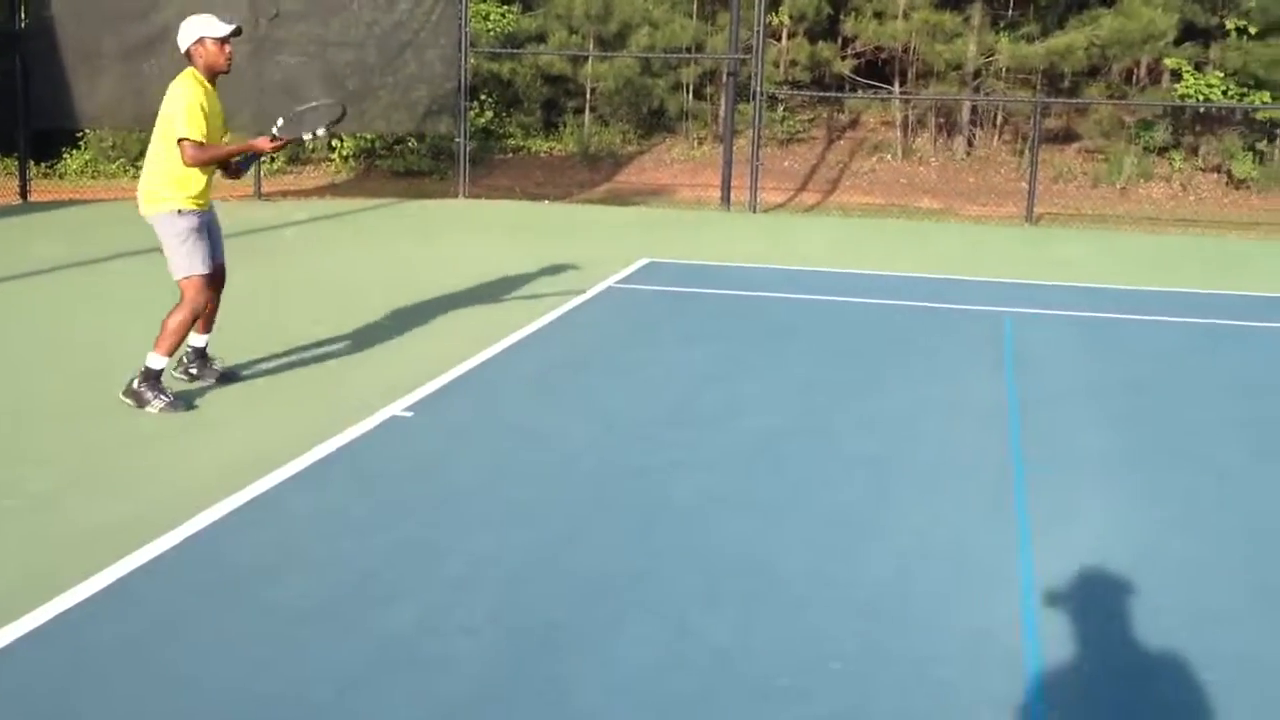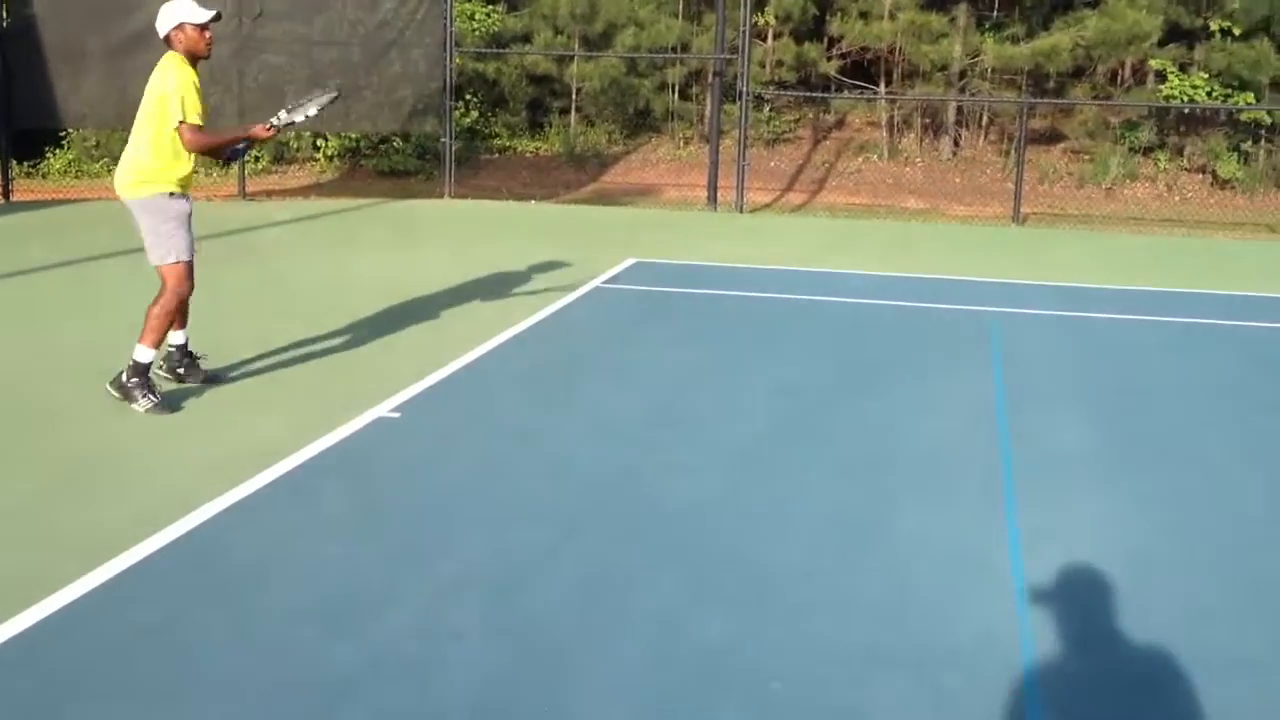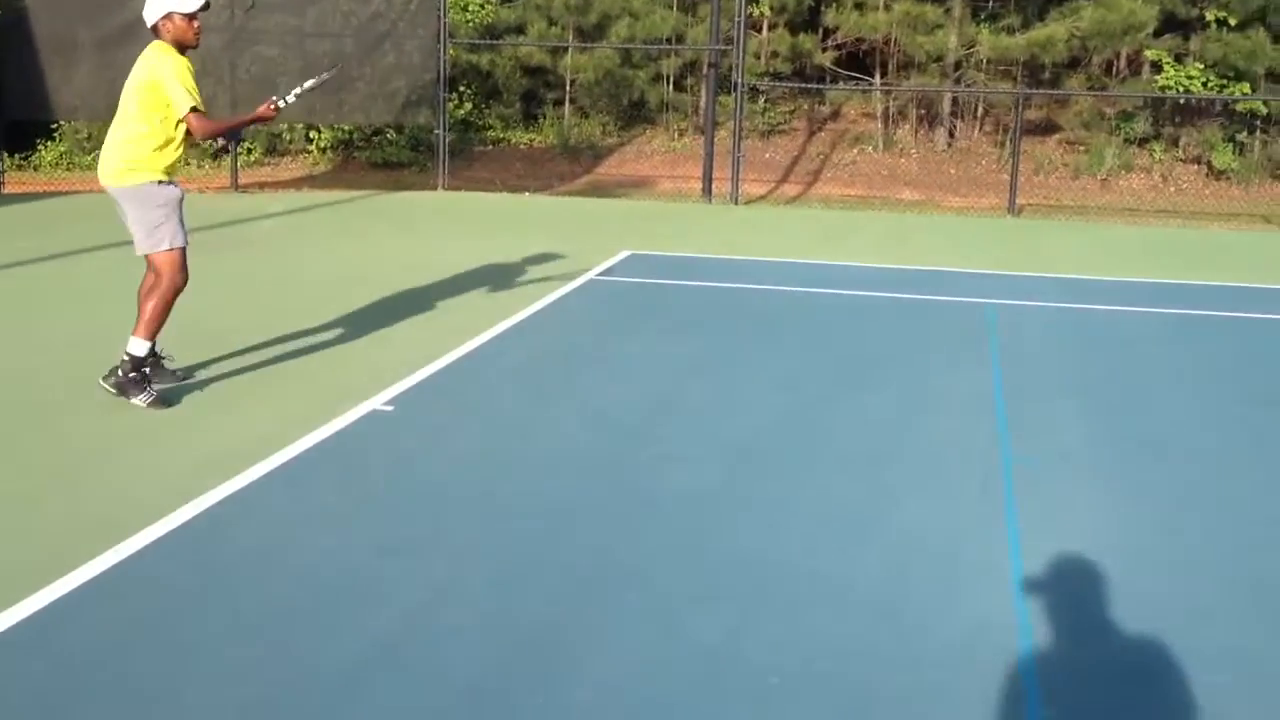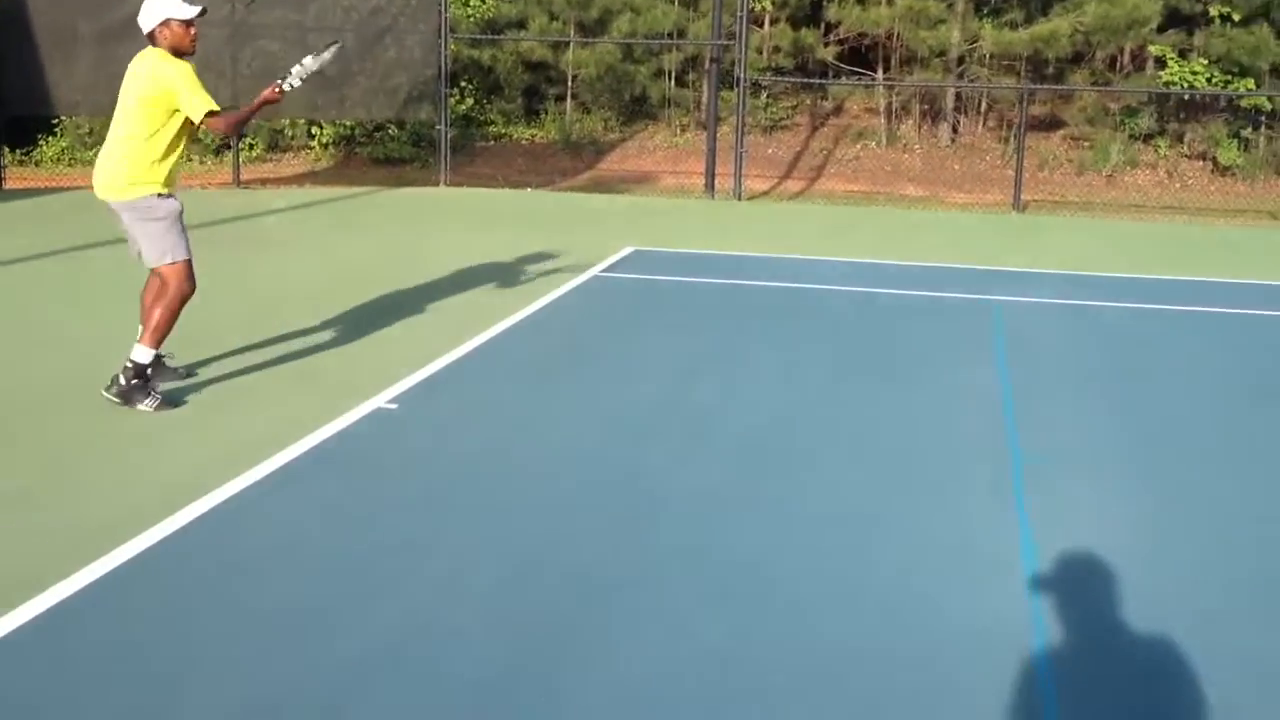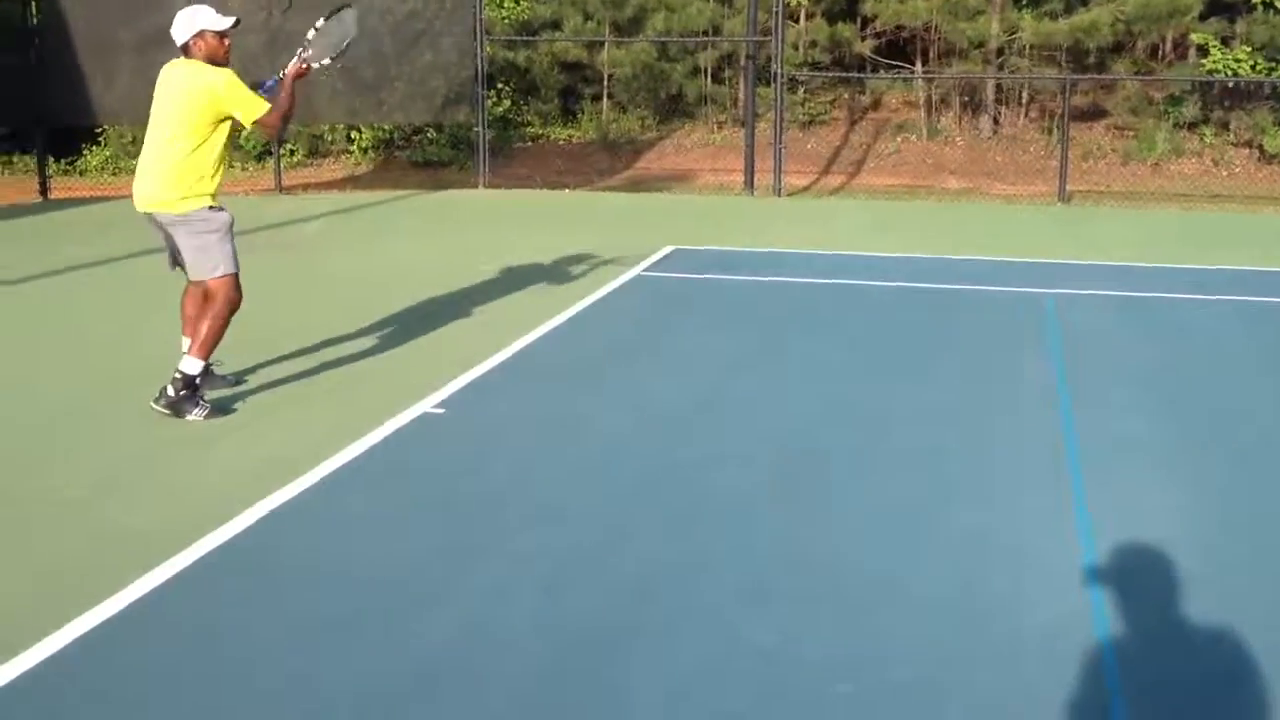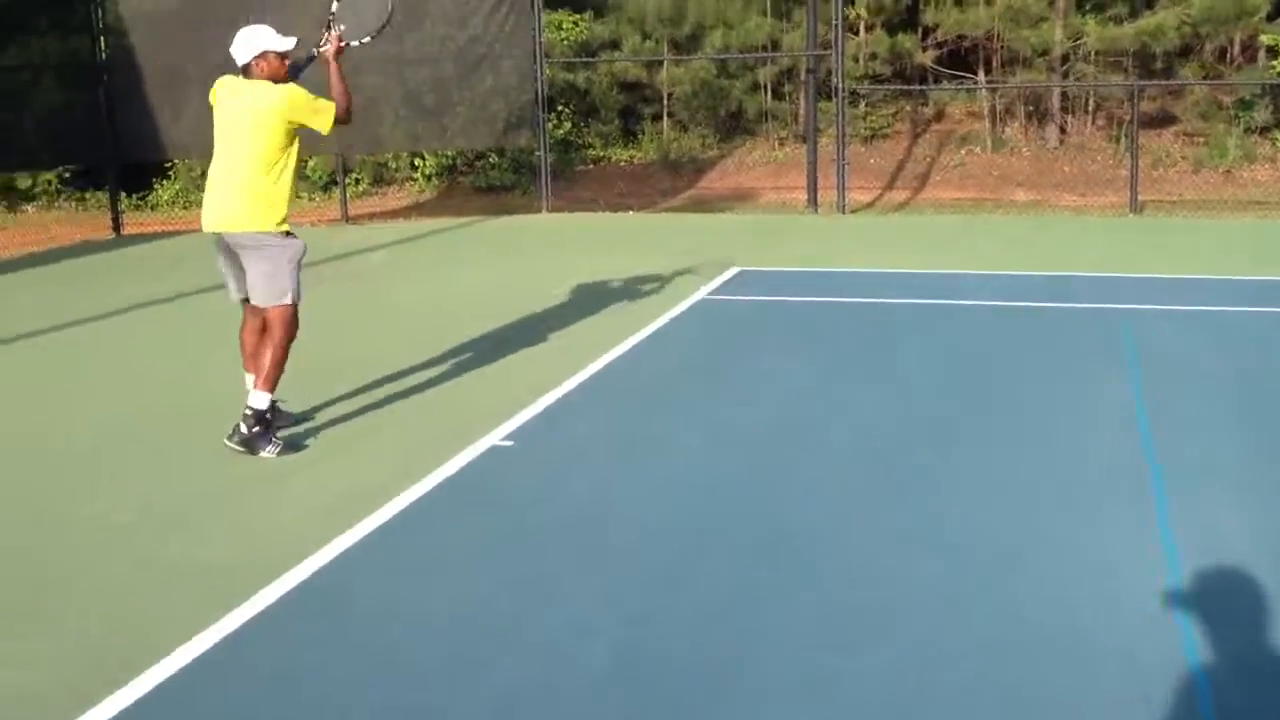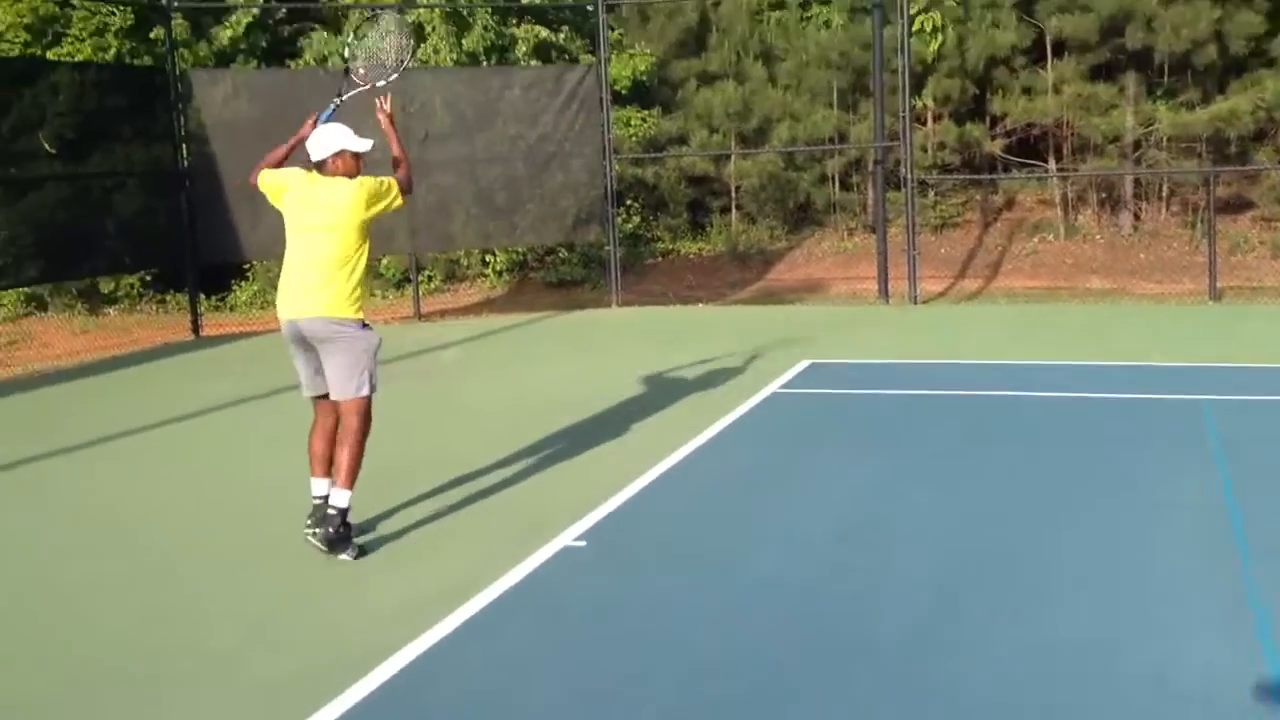
dt=0.1s
person 1, frame 1
left shoulder: (208, 91)
right shoulder: (187, 91)
right elbow: (191, 154)
left wrist: (228, 165)
right wrist: (250, 147)
left hip: (195, 203)
right hip: (171, 204)
left knee: (214, 281)
right knee: (196, 297)
left ankle: (195, 360)
right ankle: (145, 381)
person 1, frame 2
left shoulder: (177, 70)
right shoulder: (179, 75)
right elbow: (193, 141)
left wrist: (222, 149)
right wrist: (249, 134)
left hip: (157, 186)
right hip: (154, 189)
left knee: (176, 277)
right knee: (178, 285)
left ankle: (178, 358)
right ankle: (133, 376)
person 1, frame 3
left shoulder: (158, 57)
right shoulder: (171, 63)
right elbow: (201, 128)
left wrist: (225, 128)
right wrist: (253, 117)
left hip: (130, 172)
right hip: (137, 177)
left knee: (160, 267)
right knee: (172, 276)
left ankle: (144, 357)
right ankle: (128, 371)
person 1, frame 4
left shoulder: (143, 62)
right shoulder: (175, 72)
right elbow: (222, 127)
left wrist: (201, 101)
right wrist: (261, 102)
left hip: (115, 183)
right hip: (138, 190)
left knee: (163, 270)
right knee: (181, 285)
left ankle: (148, 360)
right ankle: (131, 378)
person 1, frame 5
left shoulder: (172, 71)
right shoulder: (219, 80)
right elbow: (274, 124)
left wrist: (254, 91)
right wrist: (290, 82)
left hip: (152, 196)
right hip: (186, 202)
left knee: (201, 280)
right knee: (226, 297)
left ankle: (193, 369)
right ankle: (179, 389)
person 1, frame 6
left shoulder: (226, 89)
right shoulder: (289, 96)
right elbow: (344, 113)
right wrist: (335, 62)
left hip: (218, 221)
right hip: (262, 227)
left knee: (255, 313)
right knee: (282, 321)
left ankle: (259, 402)
right ankle: (250, 426)
person 1, frame 7
left shoulder: (292, 183)
right shoulder: (361, 190)
left elbow: (257, 174)
right elbow: (405, 182)
left wrist: (298, 138)
right wrist: (390, 126)
left hip: (293, 315)
right hip: (336, 317)
left knee: (326, 411)
right knee: (356, 419)
left ankle: (321, 508)
right ankle: (333, 523)
